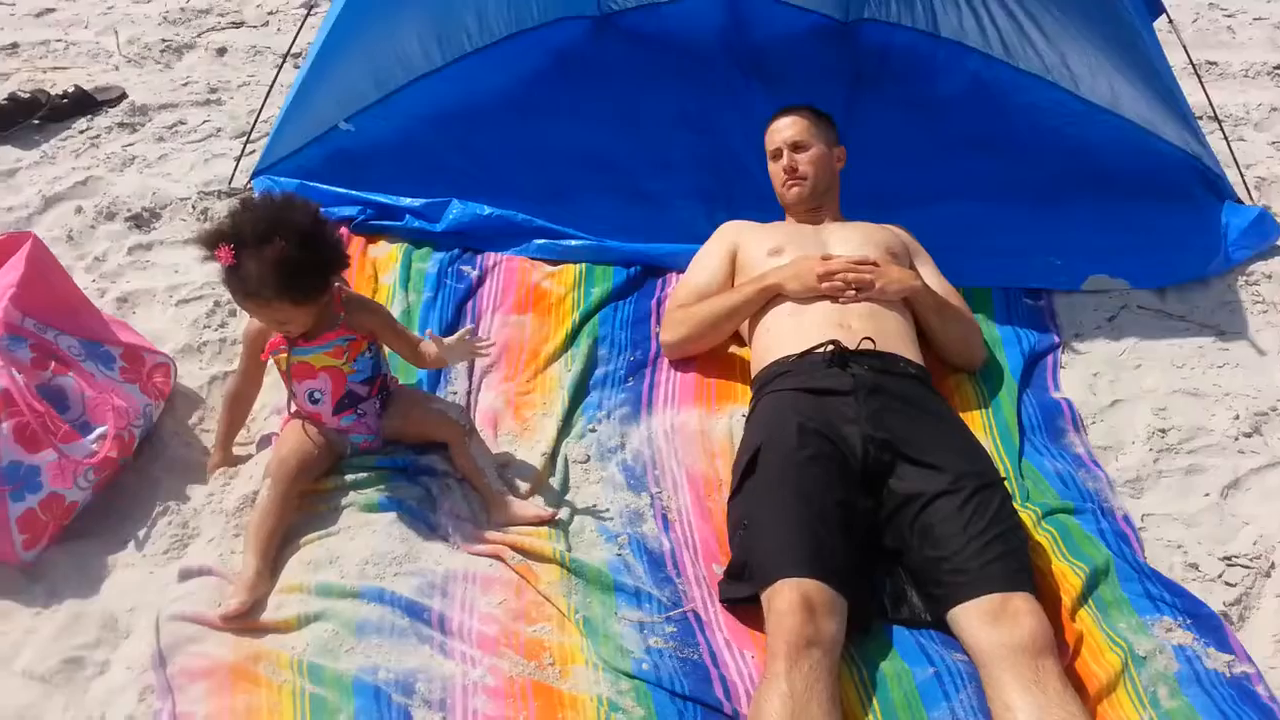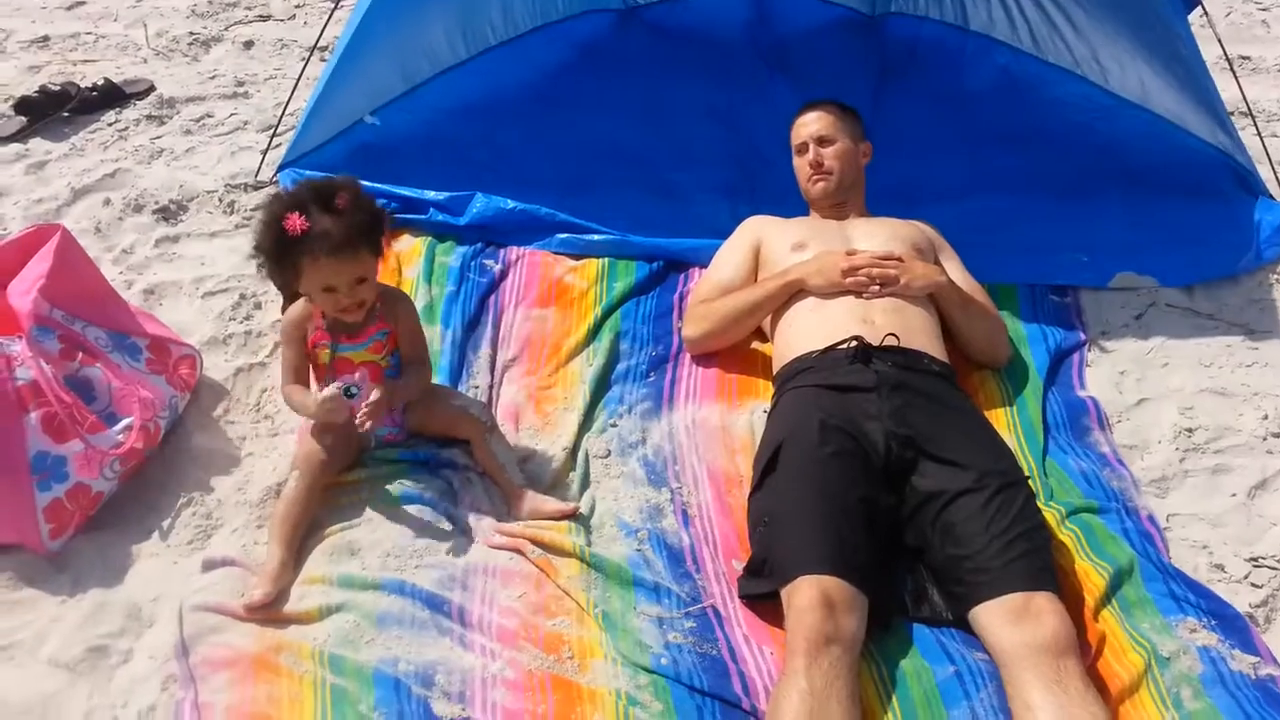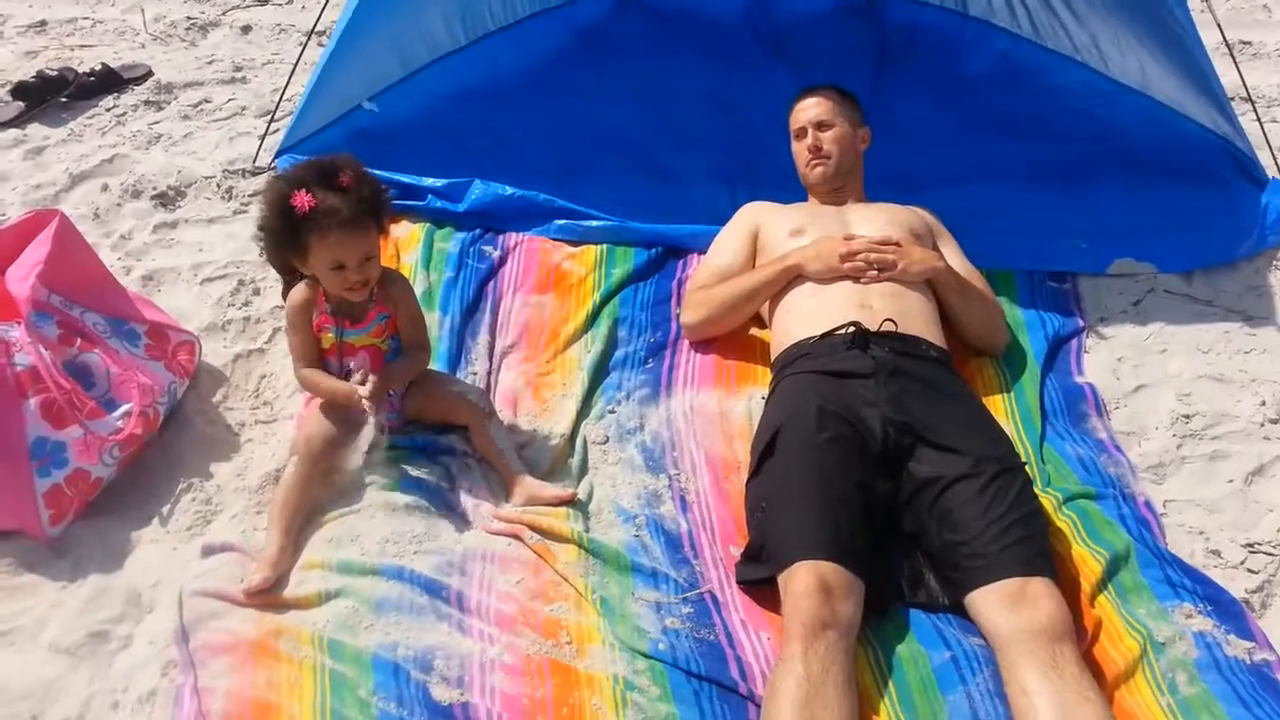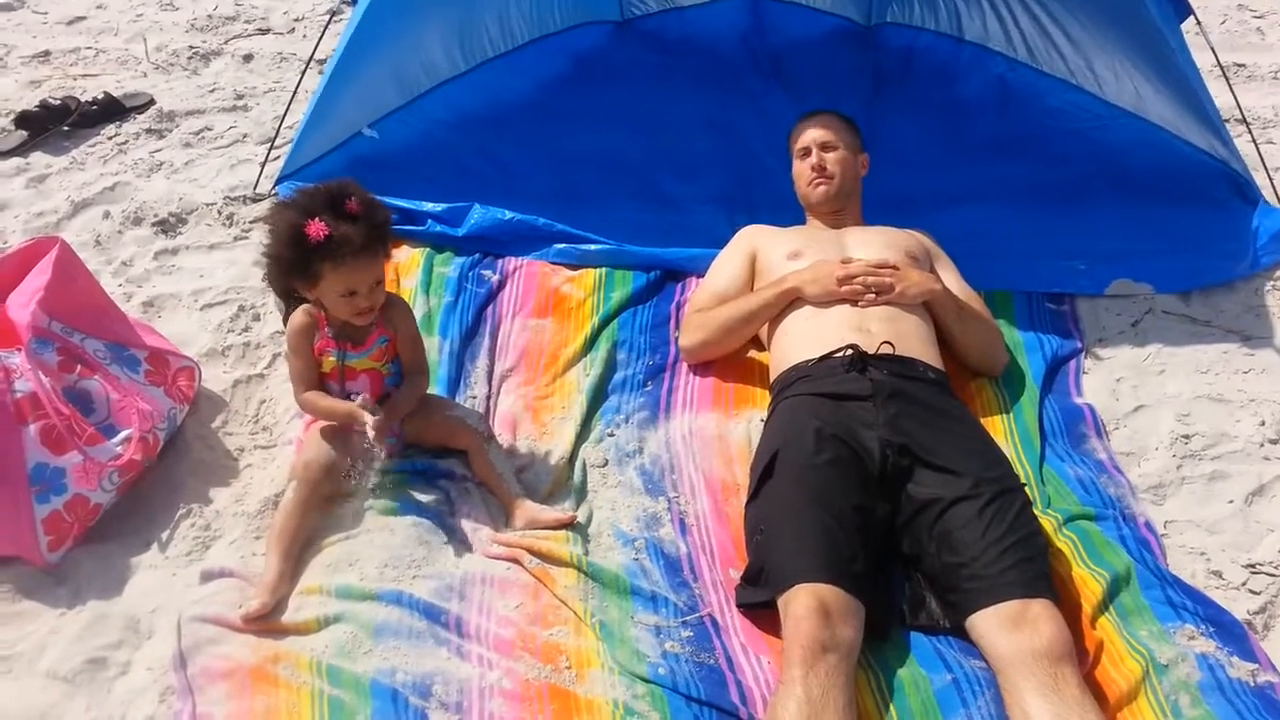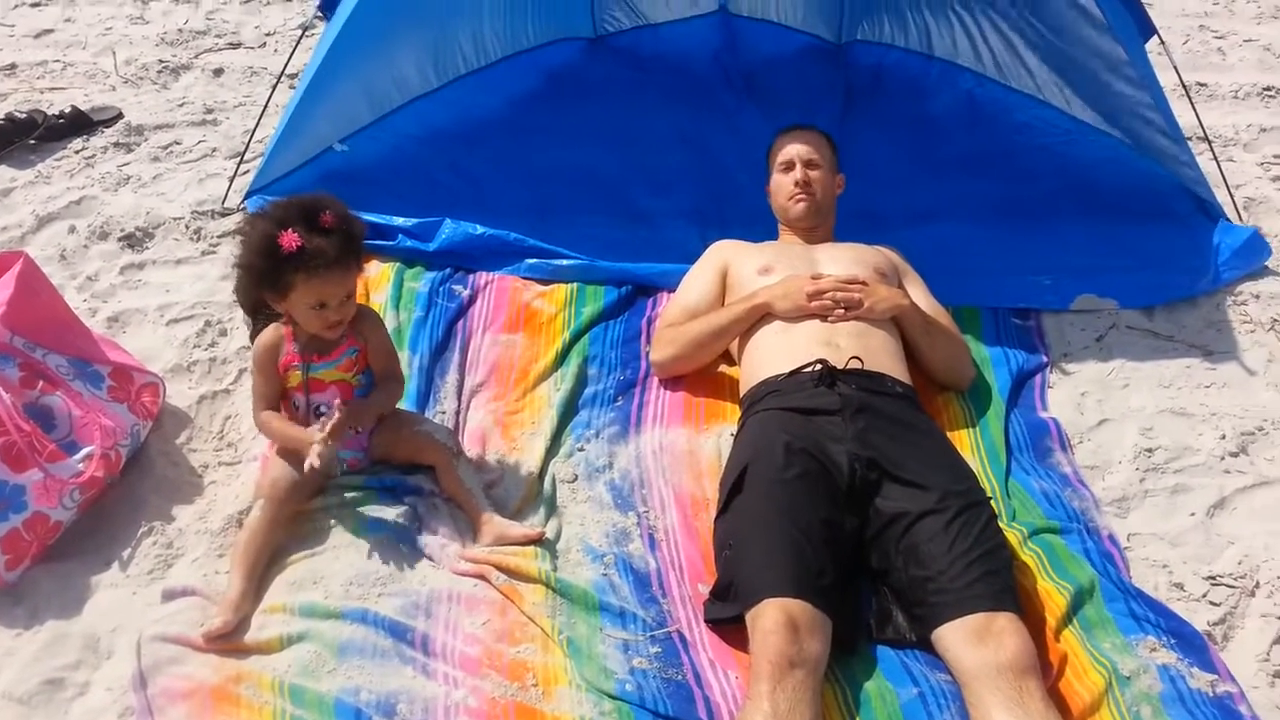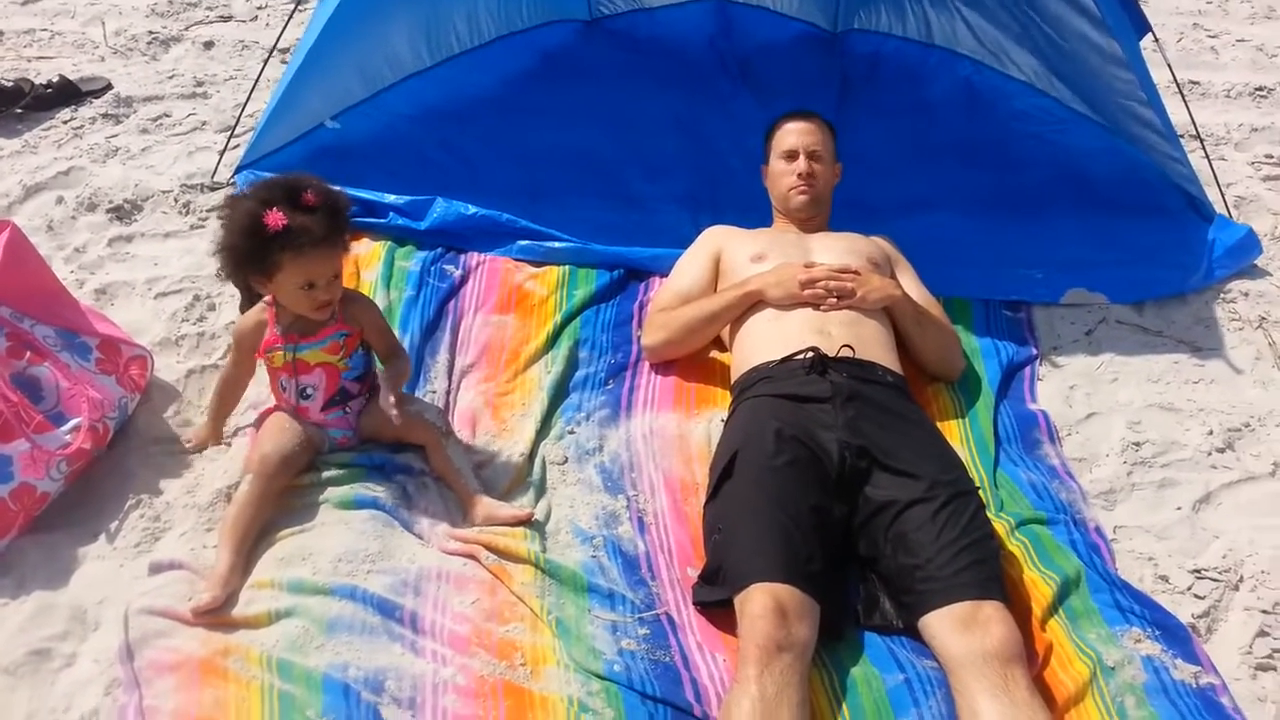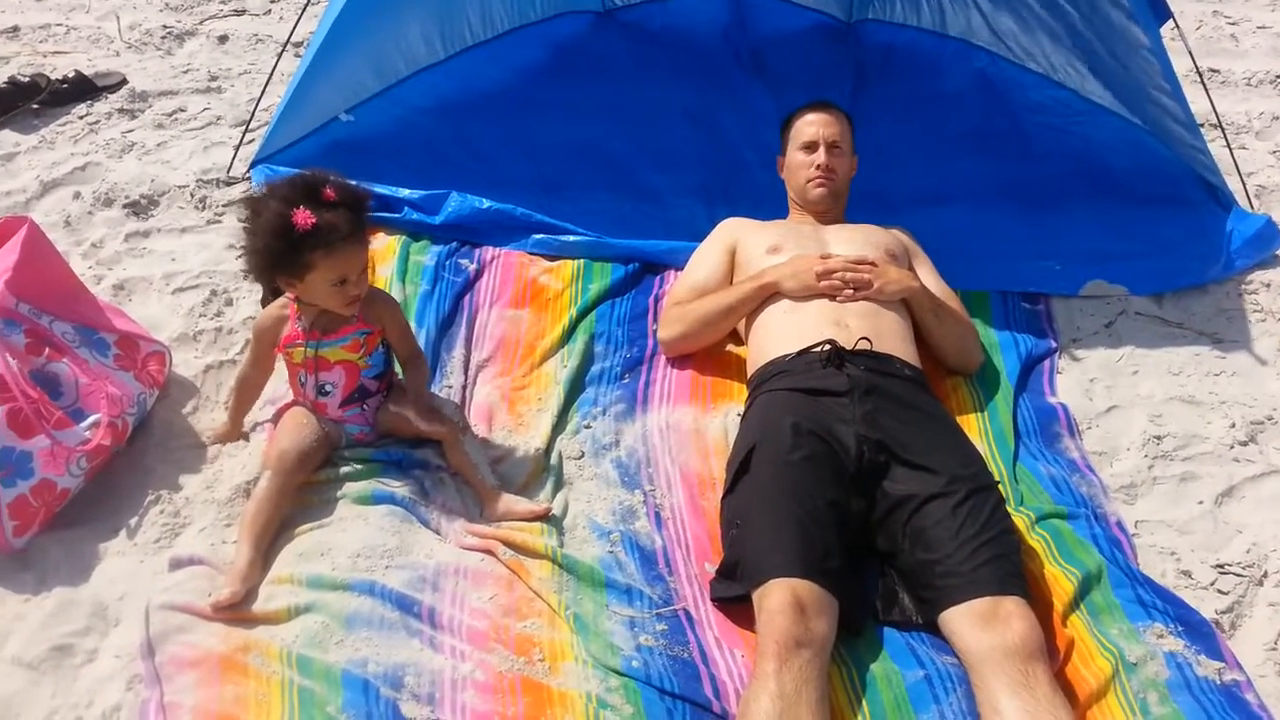
dt=0.5s
person 1, frame 1
left shoulder: (893, 237)
right shoulder: (740, 235)
left elbow: (971, 351)
right elbow: (674, 333)
left wrist: (912, 287)
right wrist: (776, 282)
left hip: (911, 404)
right hip: (797, 402)
left knee: (1020, 633)
right knee: (800, 626)
person 1, frame 2
left shoulder: (920, 233)
right shoulder: (764, 230)
left elbow: (995, 348)
right elbow: (696, 329)
left wrist: (938, 283)
right wrist: (799, 278)
left hip: (935, 401)
right hip: (820, 399)
left knee: (1042, 632)
right knee: (820, 623)
person 1, frame 3
left shoulder: (917, 218)
right shoulder: (762, 215)
left elbow: (994, 334)
right elbow: (694, 314)
left wrist: (934, 268)
right wrist: (797, 263)
left hip: (931, 385)
right hip: (818, 383)
left knee: (1039, 620)
right knee: (816, 611)
person 1, frame 4
left shoulder: (915, 241)
right shoulder: (760, 239)
left elbow: (993, 355)
right elbow: (693, 337)
left wrist: (933, 290)
right wrist: (795, 286)
left hip: (929, 408)
right hip: (816, 406)
left knee: (1040, 640)
right knee: (817, 633)
person 1, frame 5
left shoulder: (884, 259)
right shoulder: (731, 254)
left elbow: (960, 370)
right elbow: (664, 353)
left wrist: (899, 307)
right wrist: (766, 301)
left hip: (899, 424)
right hip: (786, 422)
left knee: (1003, 653)
right knee: (784, 646)
person 1, frame 6
left shoulder: (877, 248)
right shoulder: (725, 240)
left elbow: (950, 361)
right elbow: (656, 337)
left wrist: (893, 297)
right wrist: (759, 288)
left hip: (890, 413)
right hip: (777, 410)
left knee: (990, 642)
right knee: (772, 634)
person 1, frame 7
left shoulder: (894, 240)
right shoulder: (740, 232)
left elbow: (968, 354)
right elbow: (672, 330)
left wrist: (910, 289)
right wrist: (775, 281)
left hip: (908, 406)
right hip: (793, 401)
left knee: (1011, 637)
right knee: (790, 628)
person 2, frame 1
left shoulder: (359, 312)
right shoulder: (260, 331)
left elbow: (414, 350)
right elbow: (242, 389)
left wrist: (445, 352)
right wrist: (222, 447)
left hip: (382, 408)
right hip: (317, 426)
left knee: (454, 424)
right knee: (279, 476)
left ankle: (497, 500)
right ankle: (254, 572)
person 2, frame 2
left shoulder: (395, 305)
right shoulder: (299, 320)
left elbow: (419, 369)
right elbow: (291, 386)
left wrist: (387, 397)
right wrist: (313, 405)
left hip: (403, 404)
right hip: (338, 419)
left knee: (477, 418)
right knee: (306, 468)
left ankle: (520, 494)
right ankle: (278, 562)
person 2, frame 3
left shoulder: (394, 288)
right shoulder: (302, 302)
left elbow: (419, 352)
right elbow: (306, 372)
left wrist: (383, 381)
right wrist: (352, 392)
left hip: (401, 387)
right hip: (340, 401)
left knee: (475, 404)
right knee: (307, 452)
left ankle: (518, 480)
right ankle: (277, 548)
person 2, frame 4
left shoulder: (394, 311)
right shoulder: (304, 326)
left elbow: (418, 375)
right elbow: (306, 394)
left wrist: (392, 412)
right wrist: (356, 413)
left hip: (402, 412)
right hip: (340, 424)
left knee: (473, 427)
right knee: (308, 474)
left ankle: (517, 504)
right ankle: (276, 572)
person 2, frame 5
left shoulder: (366, 324)
right shoulder: (273, 343)
left elbow: (393, 384)
right elbow: (265, 413)
left wrist: (358, 411)
right wrist: (308, 439)
left hip: (372, 427)
right hip: (307, 442)
left knee: (441, 443)
right knee: (274, 493)
left ankle: (485, 520)
right ankle: (238, 592)
person 2, frame 6
left shoulder: (357, 309)
right shoulder: (255, 326)
left elbow: (395, 355)
right elbow: (233, 379)
left wrist: (391, 384)
right wrist: (211, 429)
left hip: (364, 407)
right hip: (300, 421)
left knee: (431, 427)
right knee: (262, 468)
left ankle: (475, 501)
right ankle: (227, 567)
person 2, frame 7
left shoulder: (379, 307)
right shoulder: (275, 321)
left elbow: (412, 357)
right elbow: (253, 375)
left wrist: (417, 401)
right wrist: (232, 425)
left hip: (382, 404)
right hip: (317, 416)
left knee: (449, 423)
right knee: (280, 464)
left ankle: (493, 498)
right ankle: (247, 561)
